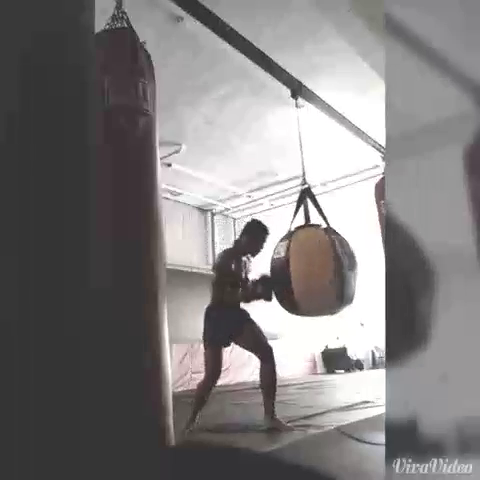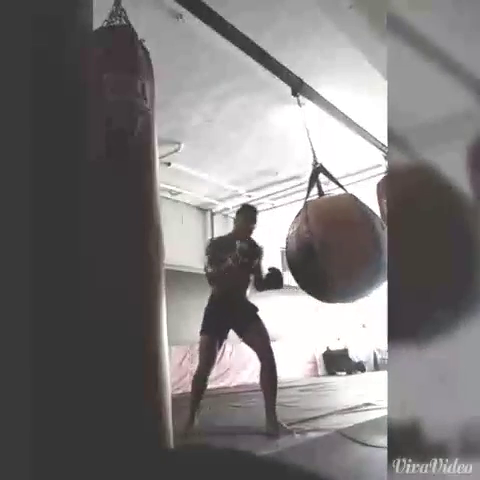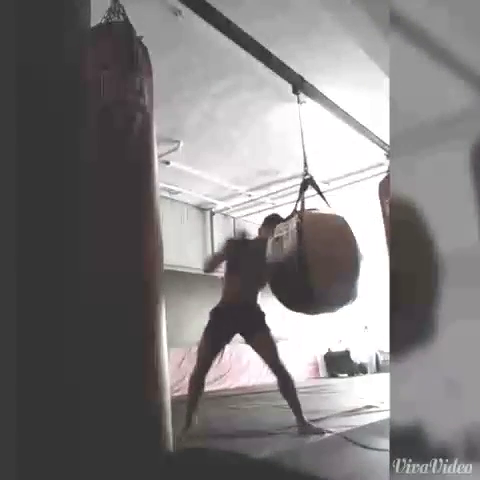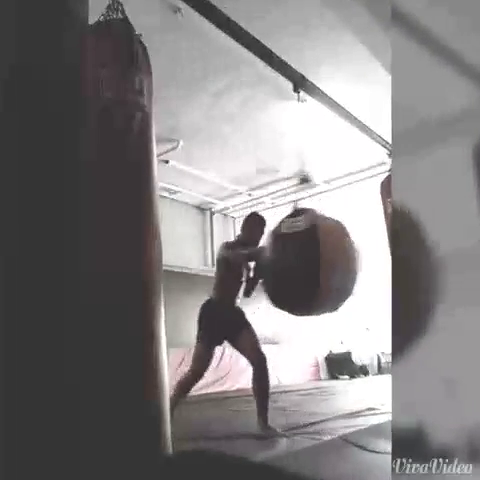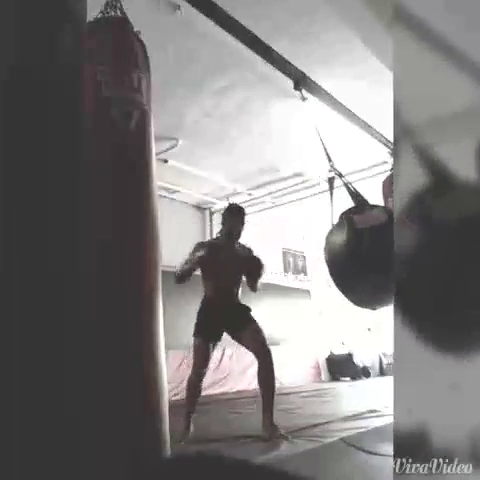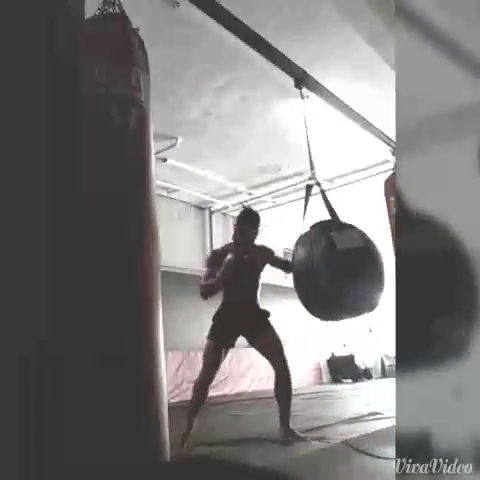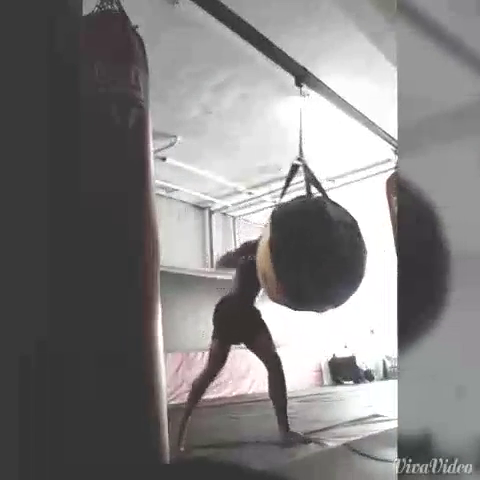
dt=0.7s
person 1, frame 1
left shoulder: (245, 260)
right shoulder: (227, 260)
right elbow: (222, 296)
left wrist: (257, 289)
right wrist: (253, 293)
left hip: (236, 314)
right hip: (217, 317)
left knee: (267, 353)
right knee: (212, 375)
left ankle: (270, 416)
right ankle: (192, 418)
person 1, frame 2
left shoulder: (255, 250)
right shoulder: (216, 244)
left elbow: (259, 284)
right elbow: (211, 277)
left wrist: (271, 281)
right wrist: (233, 261)
left hip: (243, 306)
right hip: (217, 307)
left knee: (268, 356)
right knee: (204, 367)
left ankle: (271, 419)
right ankle: (190, 420)
person 1, frame 3
left shoulder: (269, 257)
right shoulder: (238, 247)
right elbow: (208, 267)
right wrist: (226, 250)
left hip: (250, 313)
right hip: (225, 313)
left knee: (277, 367)
right knee: (200, 369)
left ankle: (301, 420)
right ankle: (188, 421)
person 1, frame 4
left shoulder: (244, 256)
right shoulder: (229, 248)
right elbow: (225, 257)
left wrist: (256, 272)
right wrist: (255, 255)
left hip: (233, 313)
right hip: (213, 312)
left knee: (259, 361)
right knee: (196, 372)
left ankle: (263, 423)
person 1, frame 5
left shoulder: (245, 252)
right shoulder: (204, 248)
left elbow: (253, 287)
right elbow: (179, 278)
left wrist: (255, 274)
right wrist: (195, 262)
left hip: (235, 308)
right hip: (210, 308)
left knee: (265, 355)
right knee: (198, 370)
left ankle: (268, 424)
right ankle: (187, 424)
person 1, frame 6
left shoulder: (262, 252)
right shoulder: (219, 255)
left elbow: (287, 267)
right elbow: (204, 292)
right wrist: (223, 273)
left hip: (253, 314)
right hip: (227, 315)
left knee: (281, 363)
right knee: (207, 373)
left ankle: (285, 428)
right ankle: (188, 429)
person 1, frame 7
right shoulder: (251, 249)
right elbow: (223, 262)
right wrist: (248, 259)
left hip: (248, 313)
right hip: (230, 310)
left knee: (275, 365)
right knee: (212, 369)
left ankle: (285, 430)
right ankle: (183, 426)
